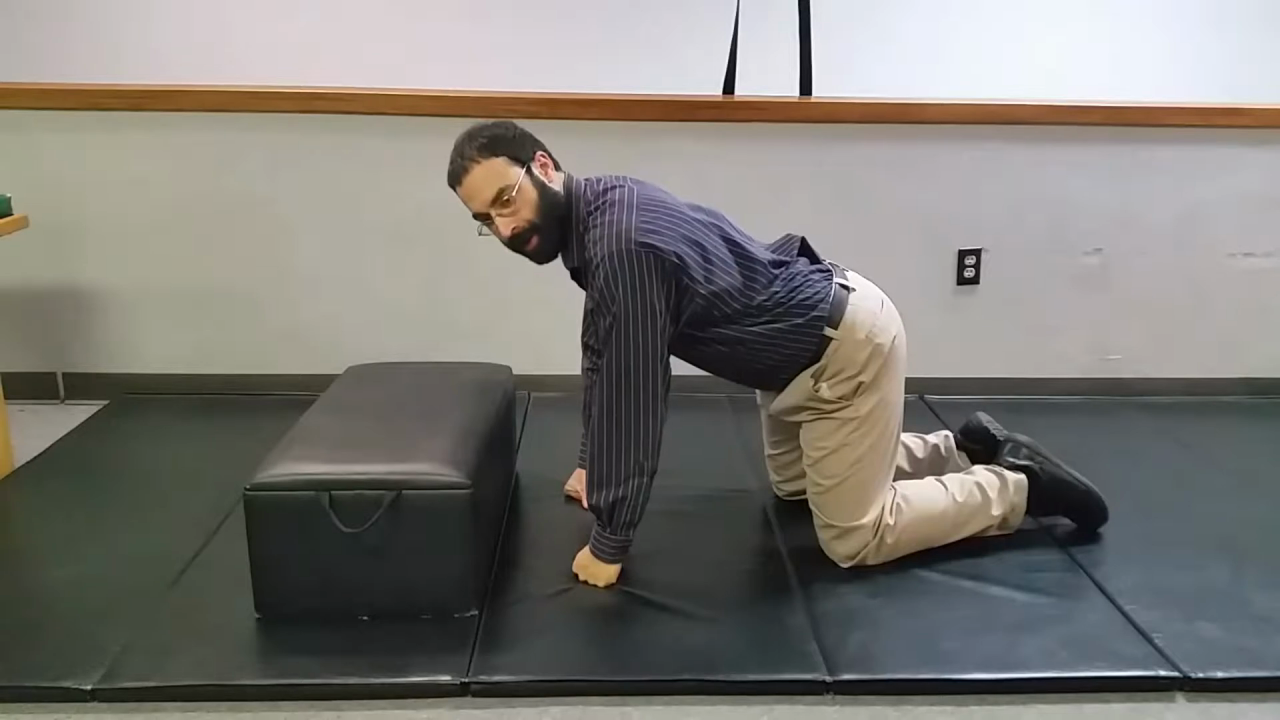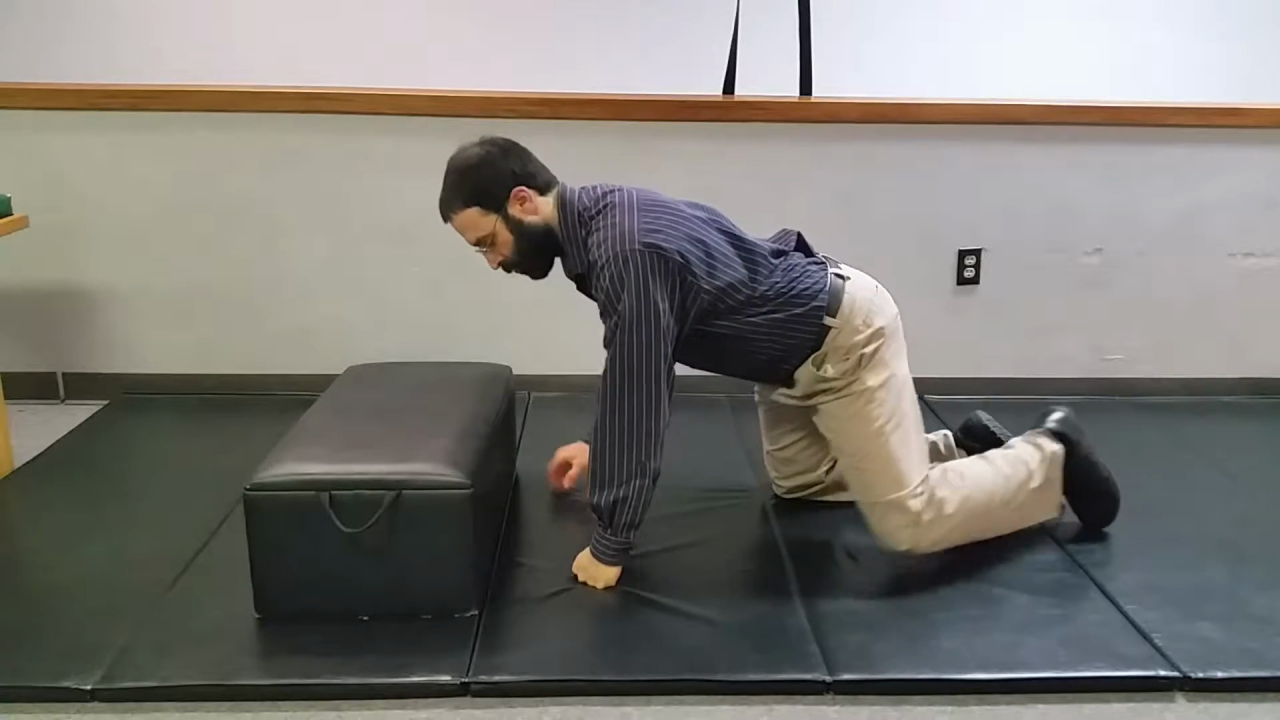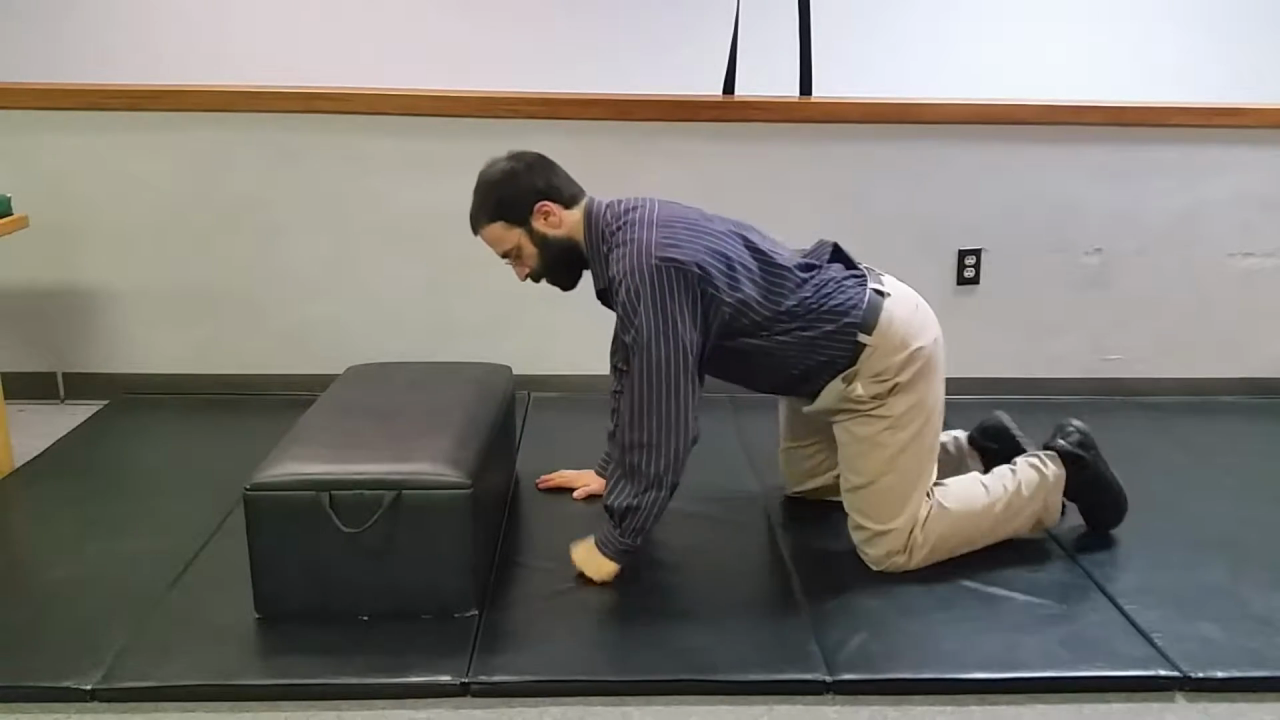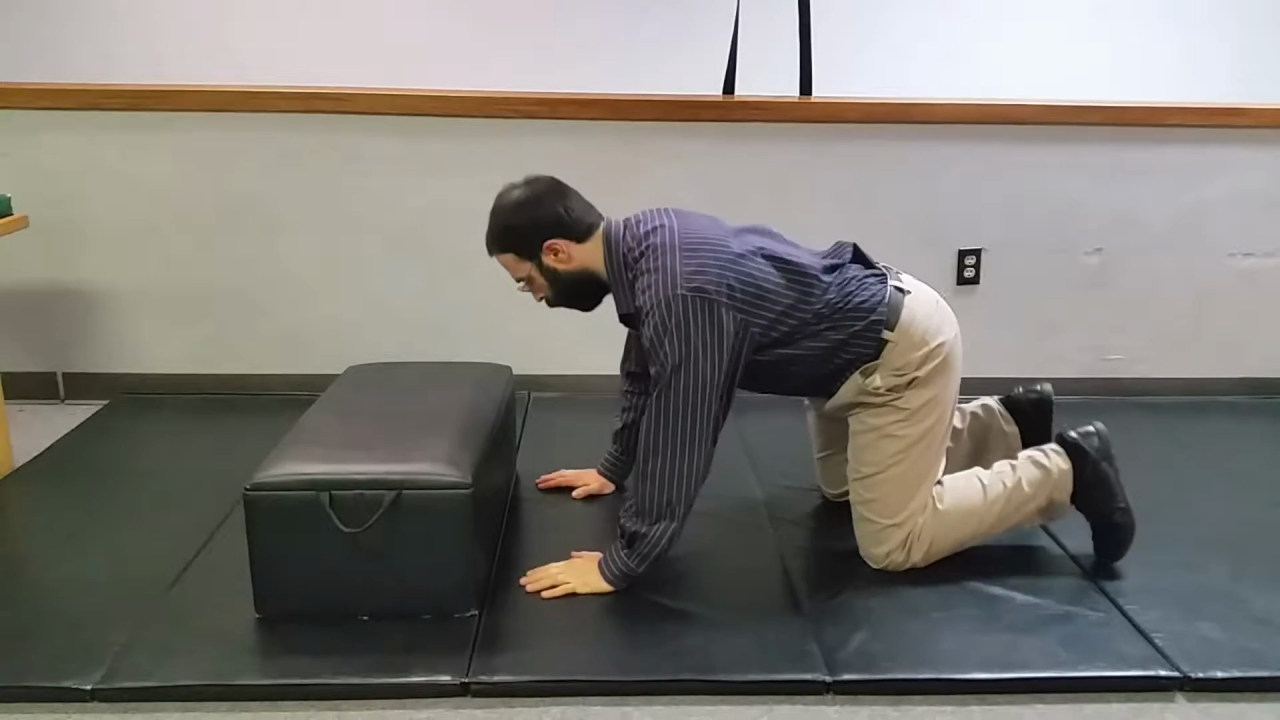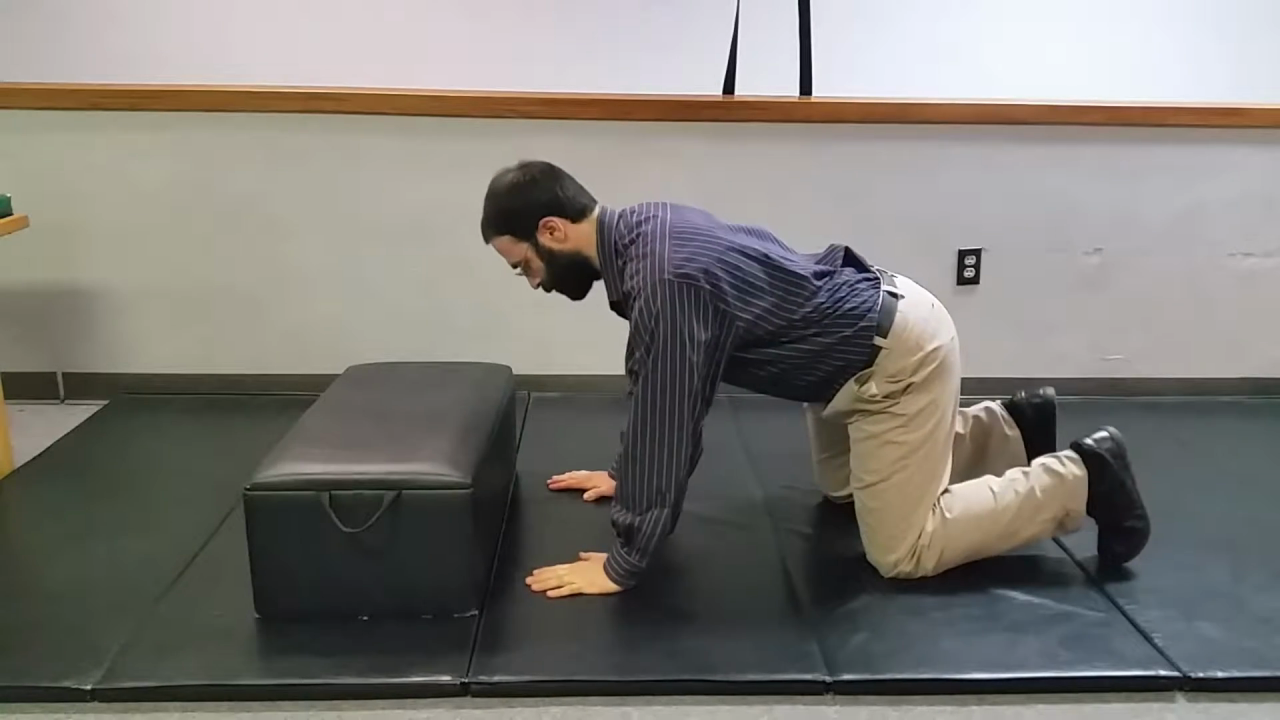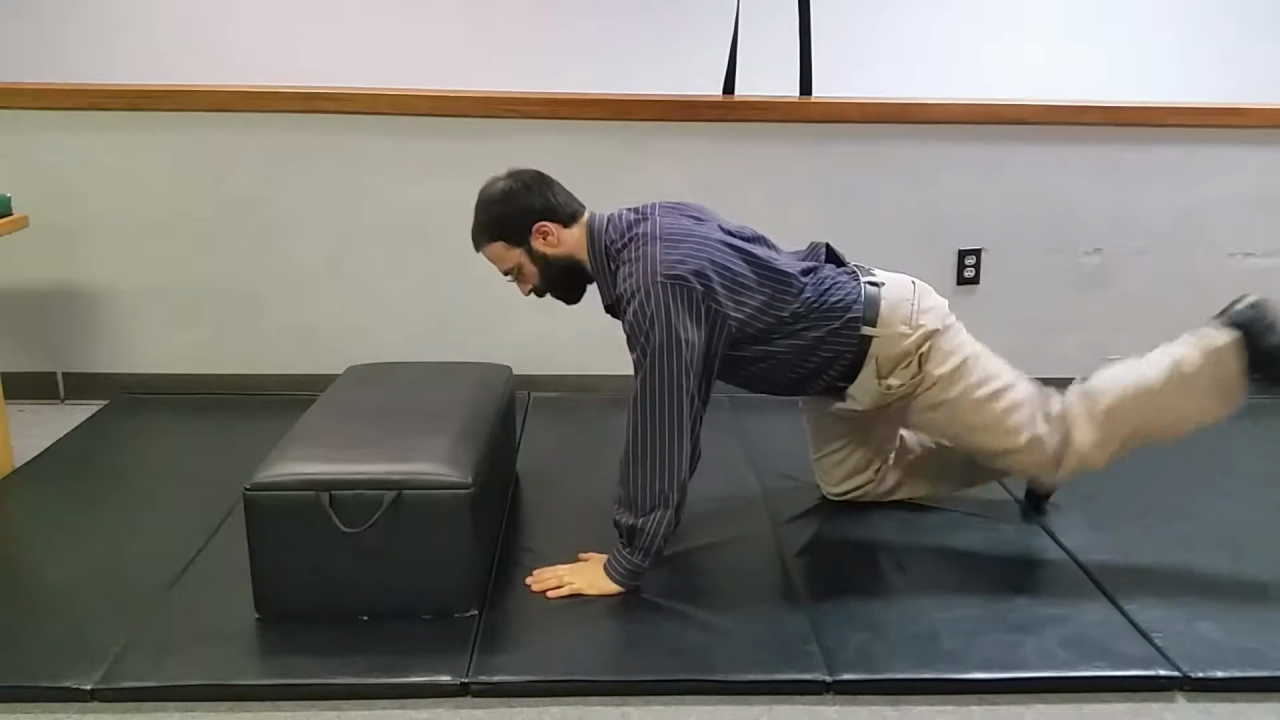
dt=0.7s
person 1, frame 1
left shoulder: (622, 243)
right shoulder: (599, 209)
left elbow: (633, 400)
right elbow: (602, 357)
left wrist: (608, 544)
right wrist: (591, 463)
left hip: (845, 345)
right hip: (812, 334)
left knee: (853, 537)
right knee: (795, 484)
left ankle: (1020, 485)
right ankle: (966, 450)
person 1, frame 2
left shoulder: (624, 248)
right shoulder: (598, 218)
left elbow: (638, 397)
right elbow: (628, 366)
left wrist: (609, 547)
right wrist: (598, 448)
left hip: (846, 335)
right hip: (801, 341)
left knee: (910, 518)
right knee: (799, 480)
left ankle: (1052, 455)
right ankle: (962, 446)
person 1, frame 3
left shoulder: (648, 264)
right shoulder: (627, 230)
left elbow: (665, 418)
right elbow: (635, 375)
left wrist: (614, 545)
right wrist: (611, 471)
left hip: (883, 349)
right hip: (846, 332)
left knee: (892, 544)
right knee: (807, 483)
left ankle: (1057, 470)
right ankle: (976, 452)
person 1, frame 4
left shoulder: (680, 293)
right shoulder: (643, 238)
left elbow: (680, 436)
right elbow: (643, 381)
left wrist: (617, 567)
right wrist: (612, 470)
left hip: (903, 346)
right hip: (864, 330)
left knee: (892, 542)
right knee: (843, 484)
left ankle: (1066, 468)
right ankle: (1010, 421)
person 1, frame 5
left shoulder: (664, 276)
right shoulder: (641, 230)
left elbow: (666, 422)
right elbow: (652, 385)
left wrist: (621, 566)
right wrist: (621, 474)
left hip: (896, 352)
right hip: (870, 327)
left knee: (903, 549)
right knee: (845, 486)
left ankle: (1083, 476)
right ankle: (1013, 428)
person 1, frame 6
left shoulder: (653, 282)
right shoulder: (643, 225)
left elbow: (666, 429)
left wrist: (623, 566)
right wrist: (657, 354)
left hip: (894, 339)
right hip: (856, 324)
left knee: (1056, 441)
right knee: (854, 481)
right ankle: (1013, 425)
